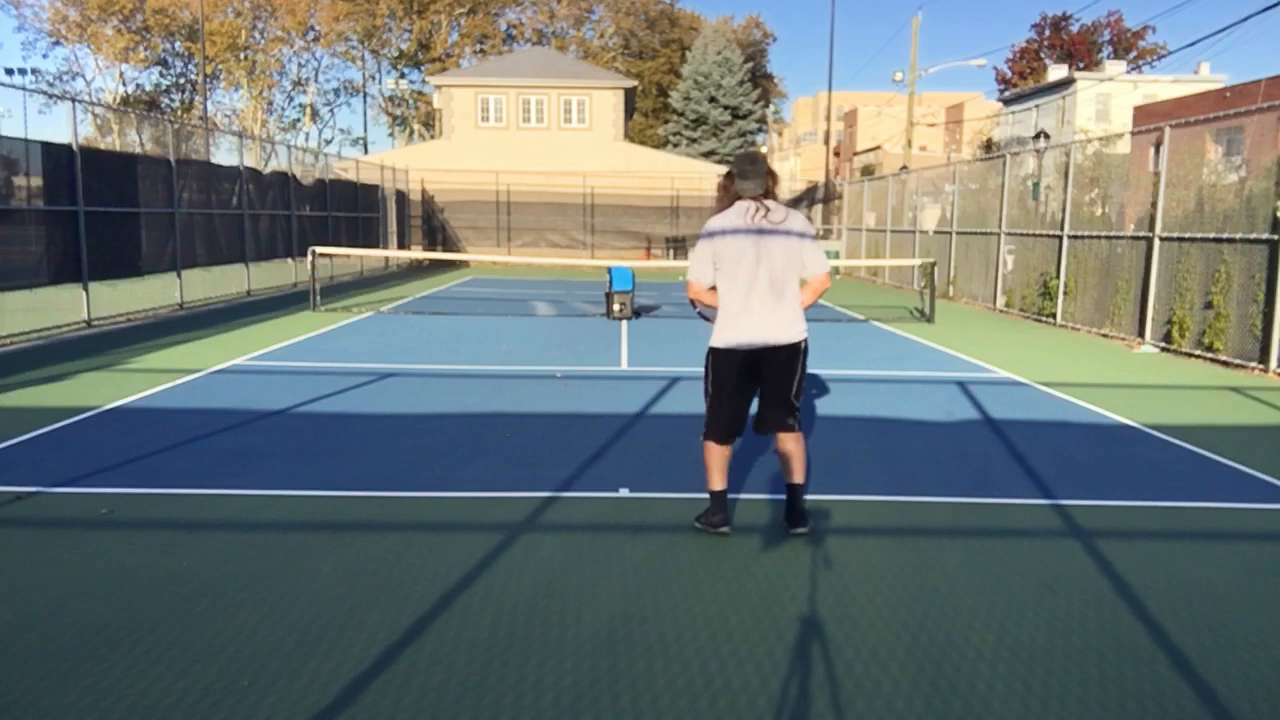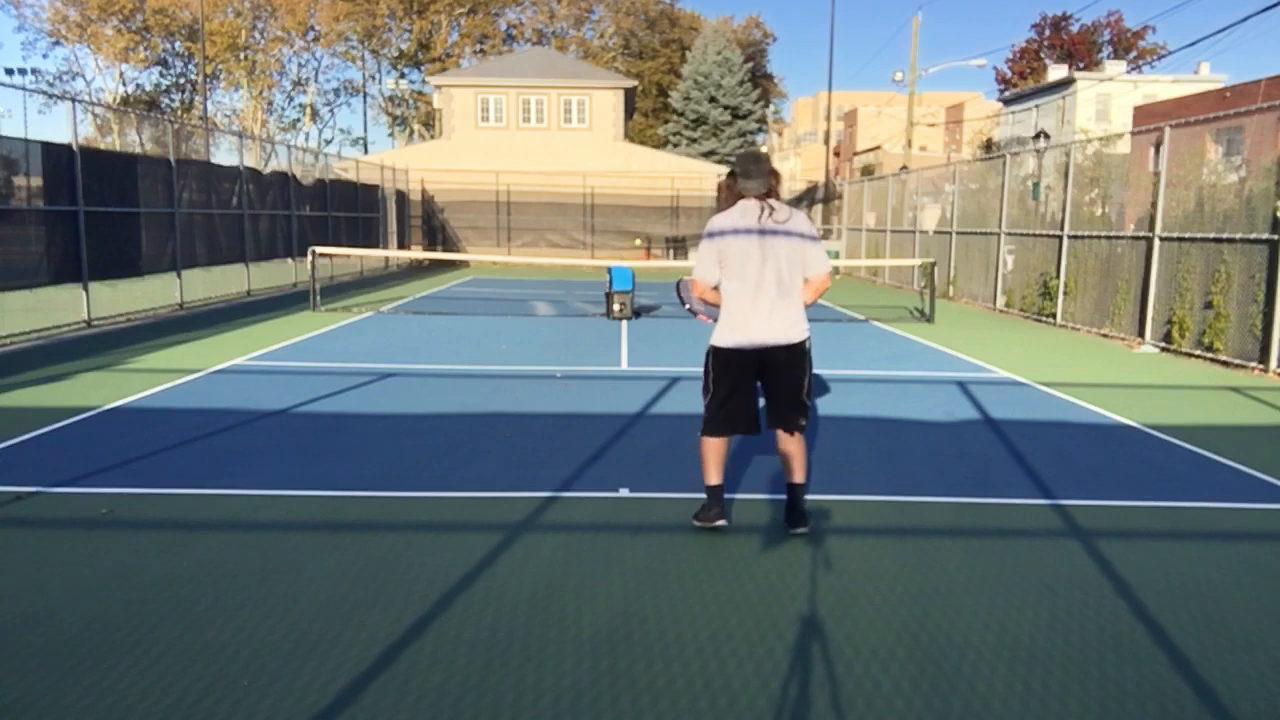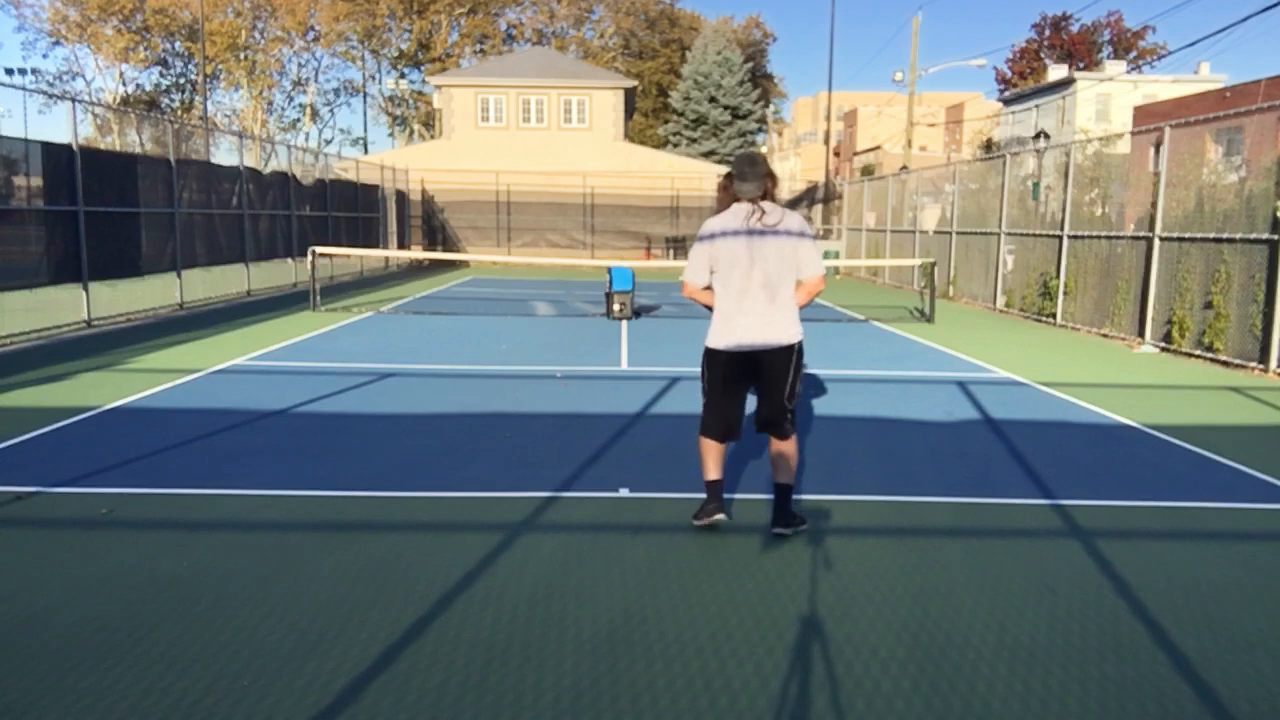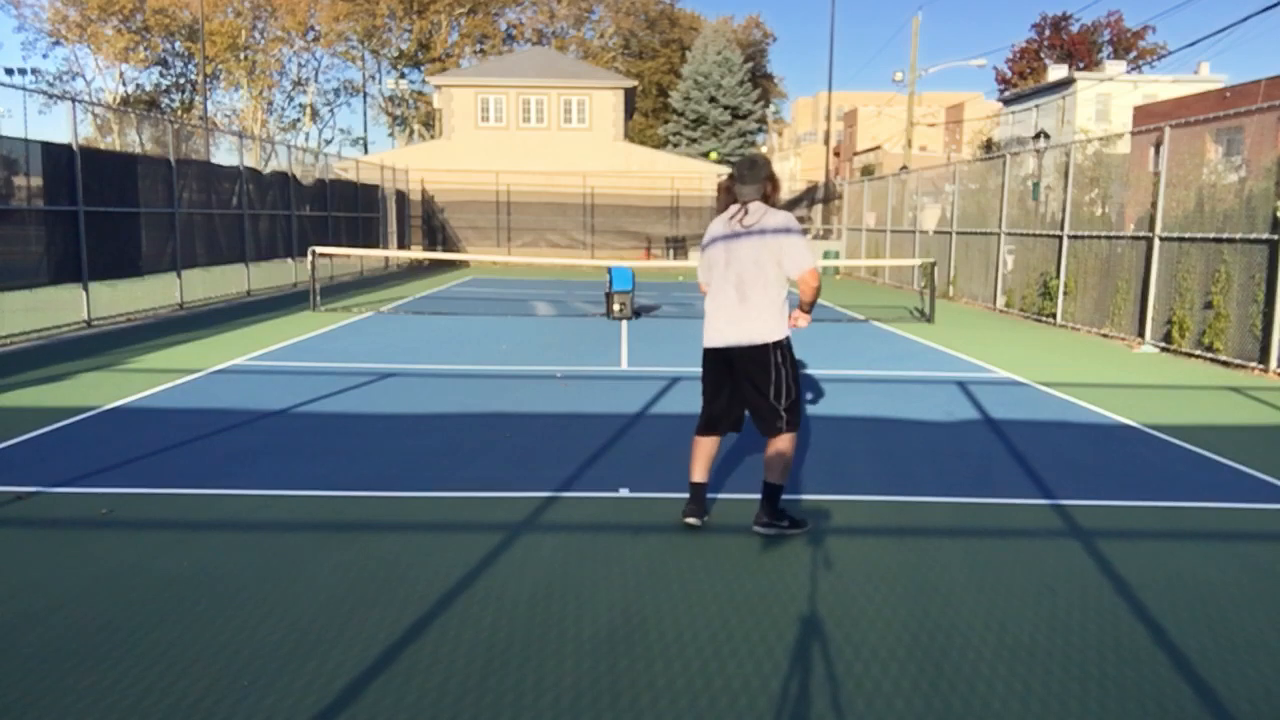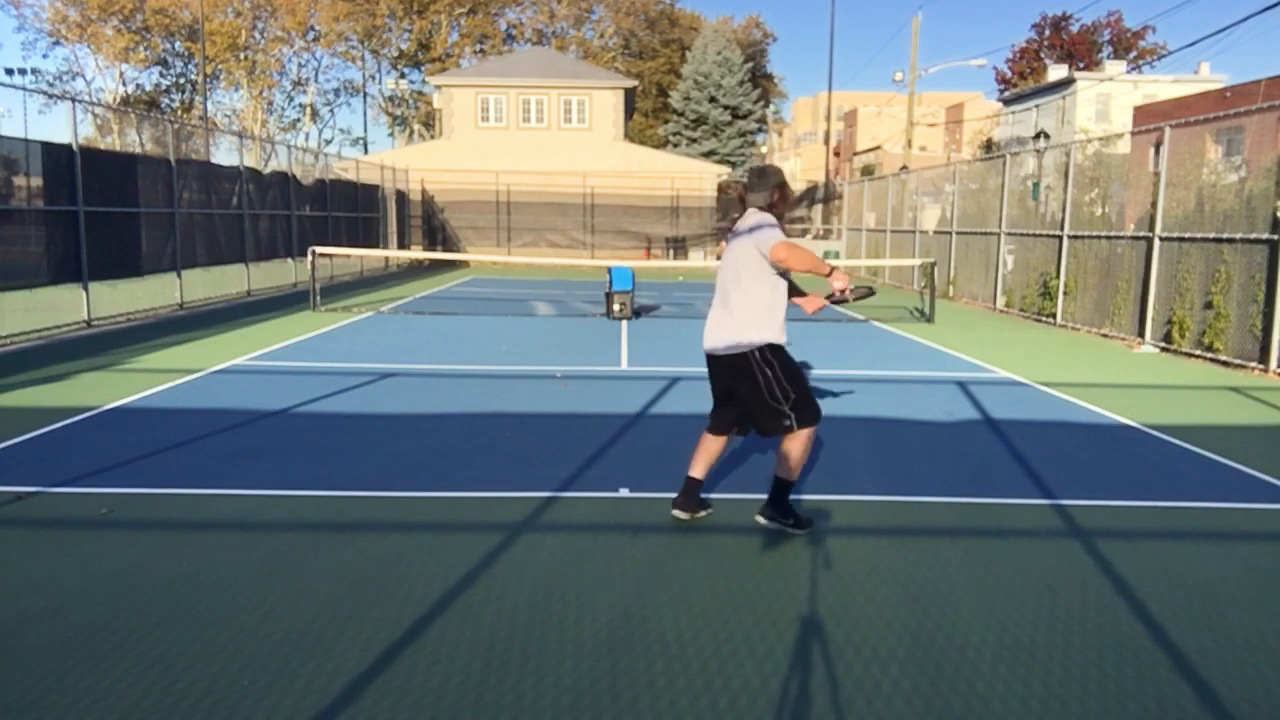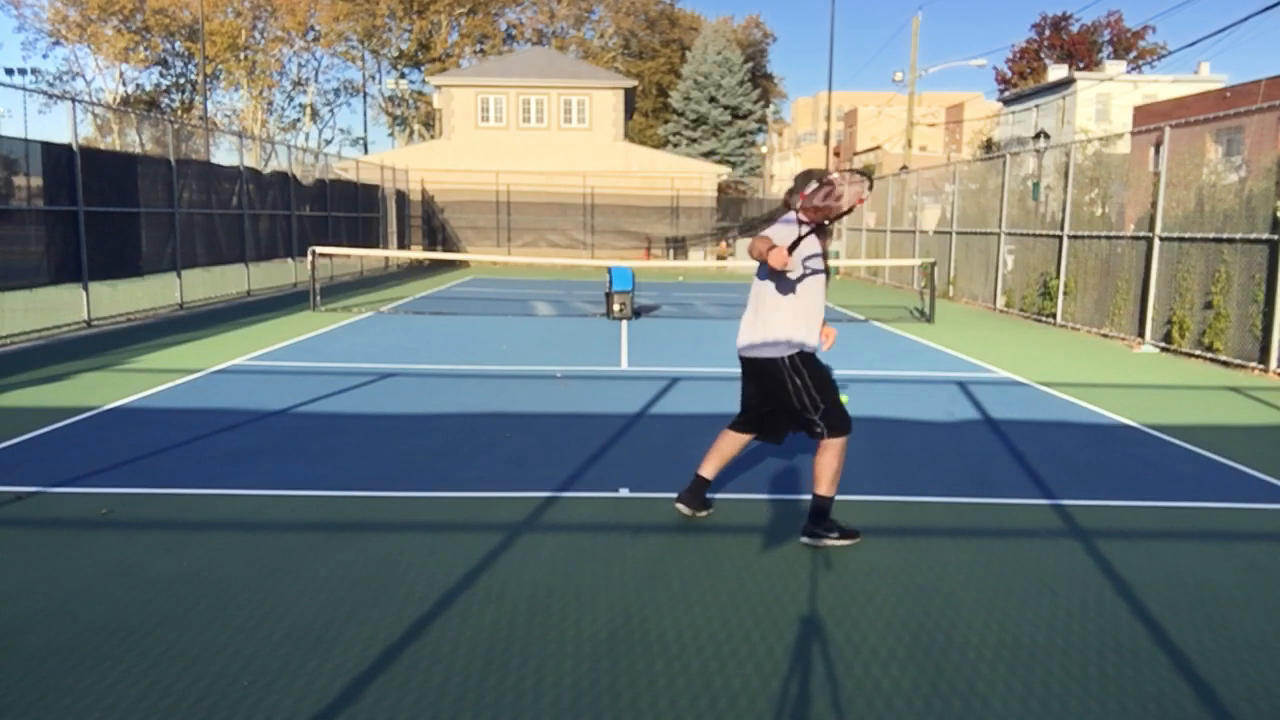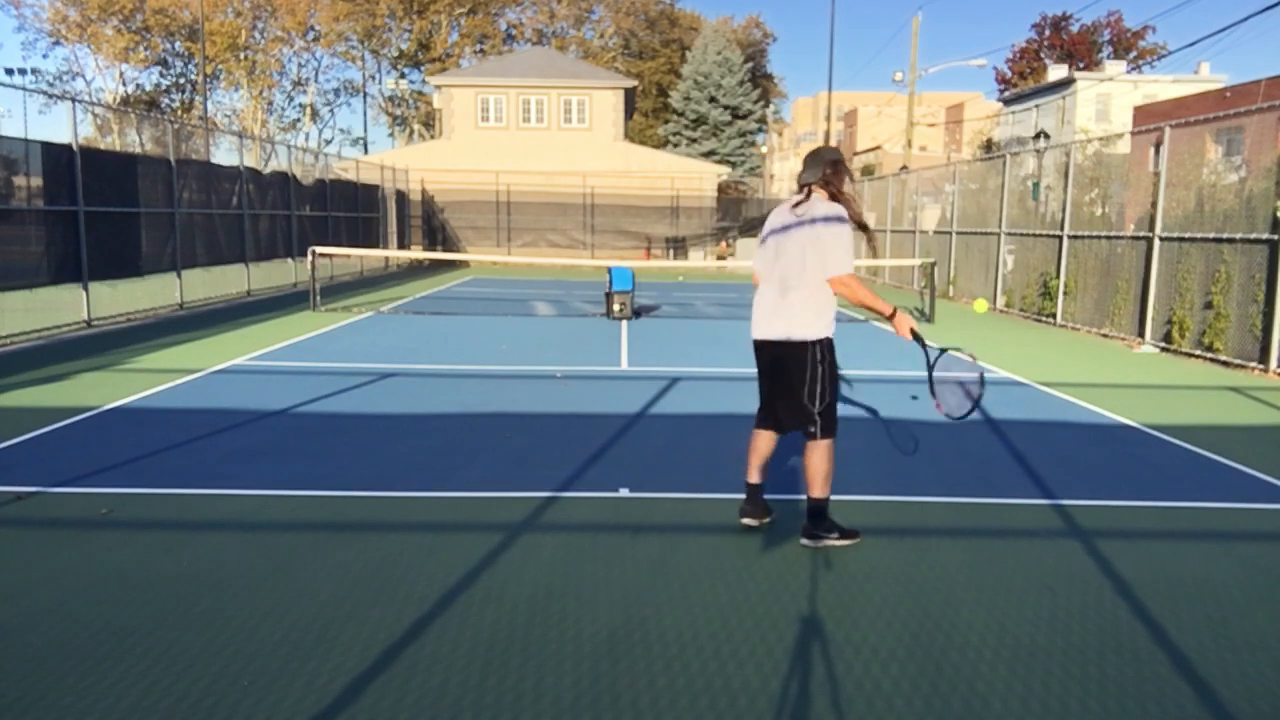
dt=0.3s
person 1, frame 1
left shoulder: (717, 225)
right shoulder: (796, 222)
left elbow: (696, 288)
right elbow: (821, 280)
left hip: (731, 342)
right hip: (787, 340)
left knee: (718, 428)
right knee: (788, 424)
left ankle: (717, 510)
right ankle: (796, 510)
person 1, frame 2
left shoulder: (720, 224)
right shoulder: (799, 222)
left elbow: (700, 288)
right elbow: (821, 281)
left hip: (733, 342)
right hip: (789, 340)
left knee: (716, 423)
right knee: (791, 425)
left ankle: (714, 504)
right ankle: (796, 510)
person 1, frame 3
left shoulder: (713, 227)
right shoulder: (794, 223)
left elbow: (691, 288)
right elbow: (816, 282)
left hip: (726, 343)
right hip: (782, 342)
left knee: (714, 424)
right knee: (781, 428)
left ankle: (714, 501)
right ankle: (782, 511)
person 1, frame 4
left shoulder: (716, 227)
right shoulder: (780, 222)
right elbow: (809, 280)
right wrist: (804, 309)
left hip: (717, 340)
right hip: (764, 341)
left knee: (711, 422)
right knee: (784, 425)
left ankle: (695, 503)
right ankle: (769, 511)
person 1, frame 5
left shoulder: (742, 228)
right shoulder: (761, 223)
right elbow: (783, 253)
left wrist: (802, 297)
right wrist: (830, 272)
left hip: (720, 343)
right hip: (752, 346)
left knee: (721, 422)
right knee: (803, 419)
left ankle: (687, 497)
right ankle: (776, 505)
person 1, frame 6
left shoulder: (804, 233)
right shoulder: (791, 225)
right elbow: (757, 245)
left wrist: (820, 323)
right wrist: (771, 254)
left hip: (756, 349)
right hip: (784, 353)
left knee: (745, 423)
right knee: (834, 429)
left ankle: (694, 493)
right ankle: (819, 523)
person 1, frame 7
left shoulder: (776, 215)
right shoulder: (830, 216)
right elbow: (841, 281)
right wrist: (892, 314)
left hip: (766, 333)
right hip: (804, 336)
left knee: (769, 418)
right knee: (819, 428)
left ankle: (753, 502)
right ankle: (816, 523)
